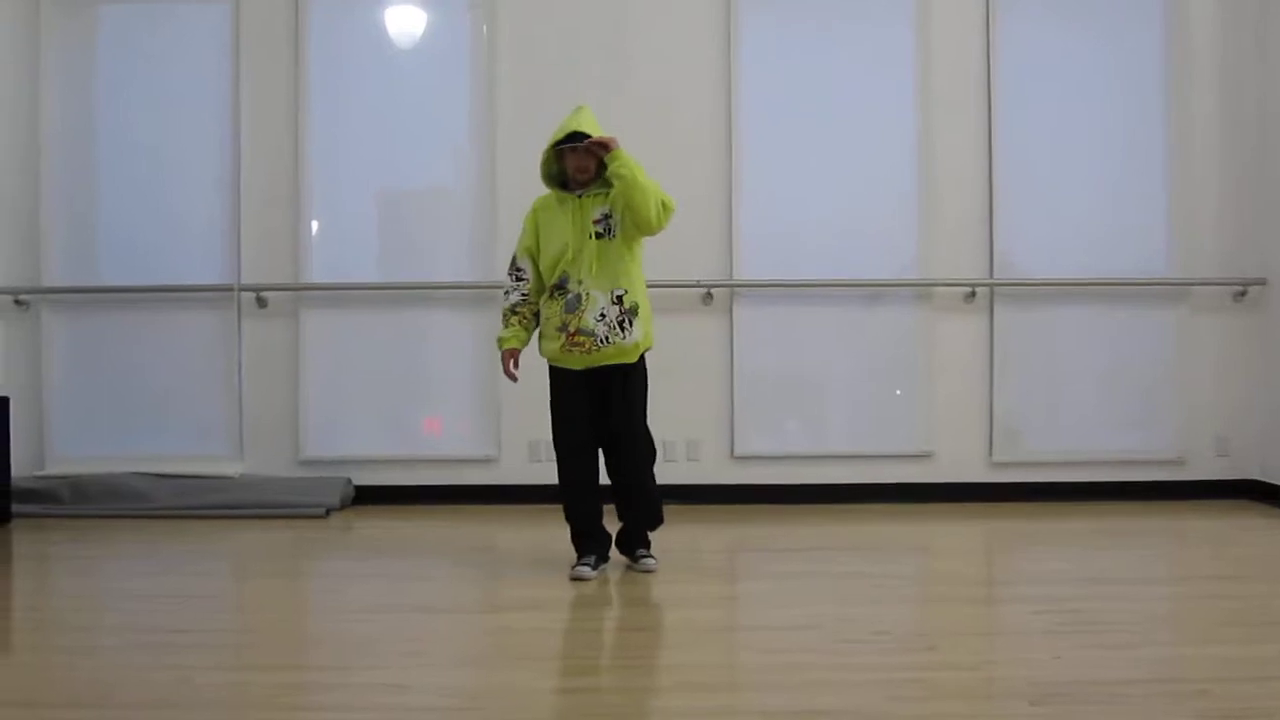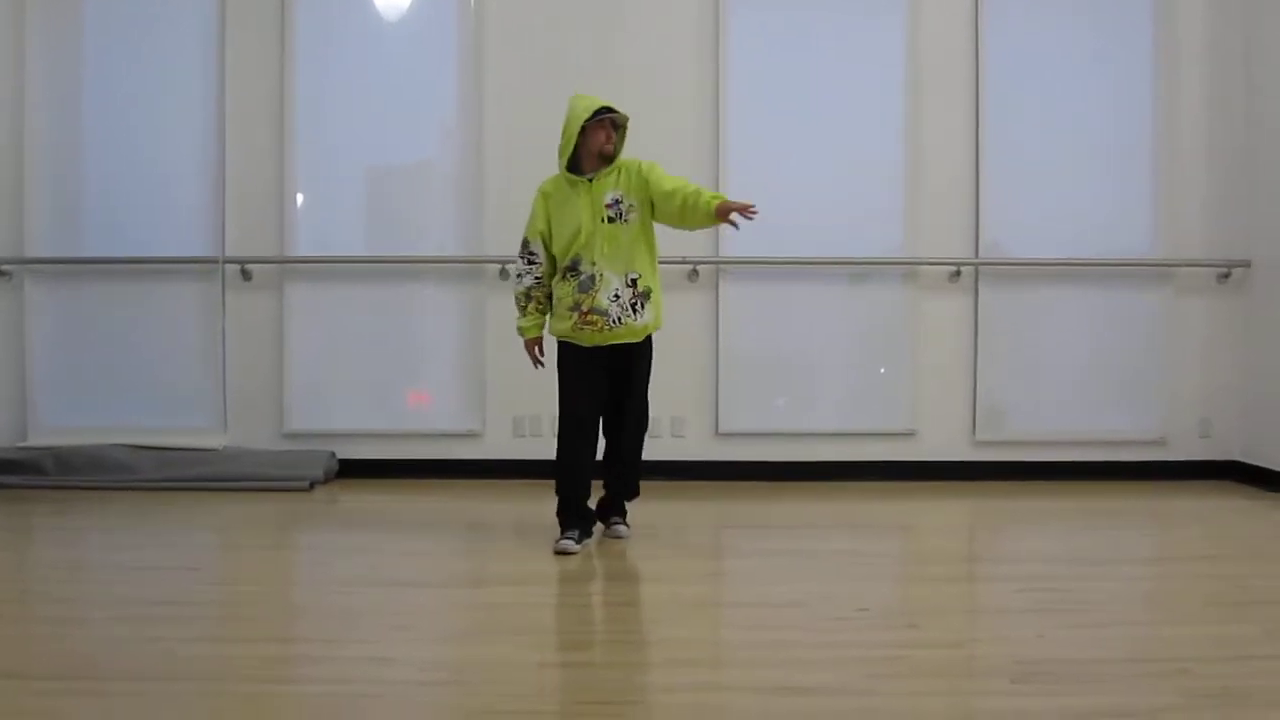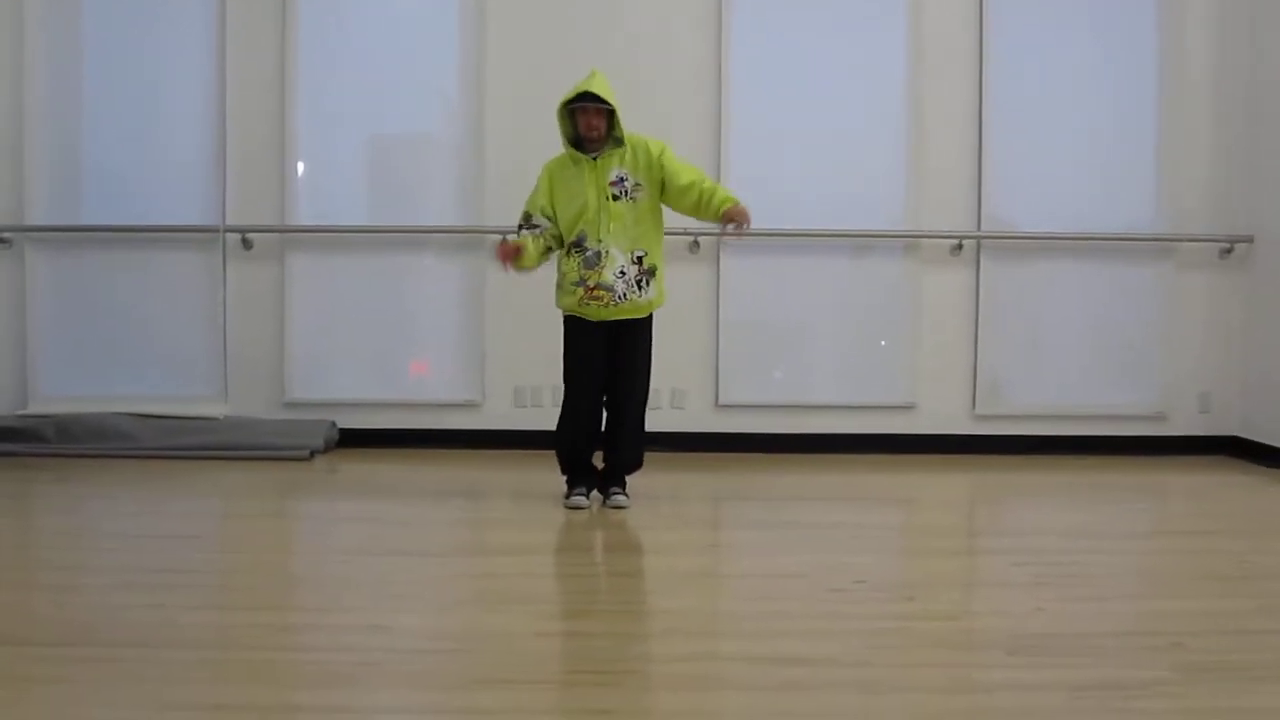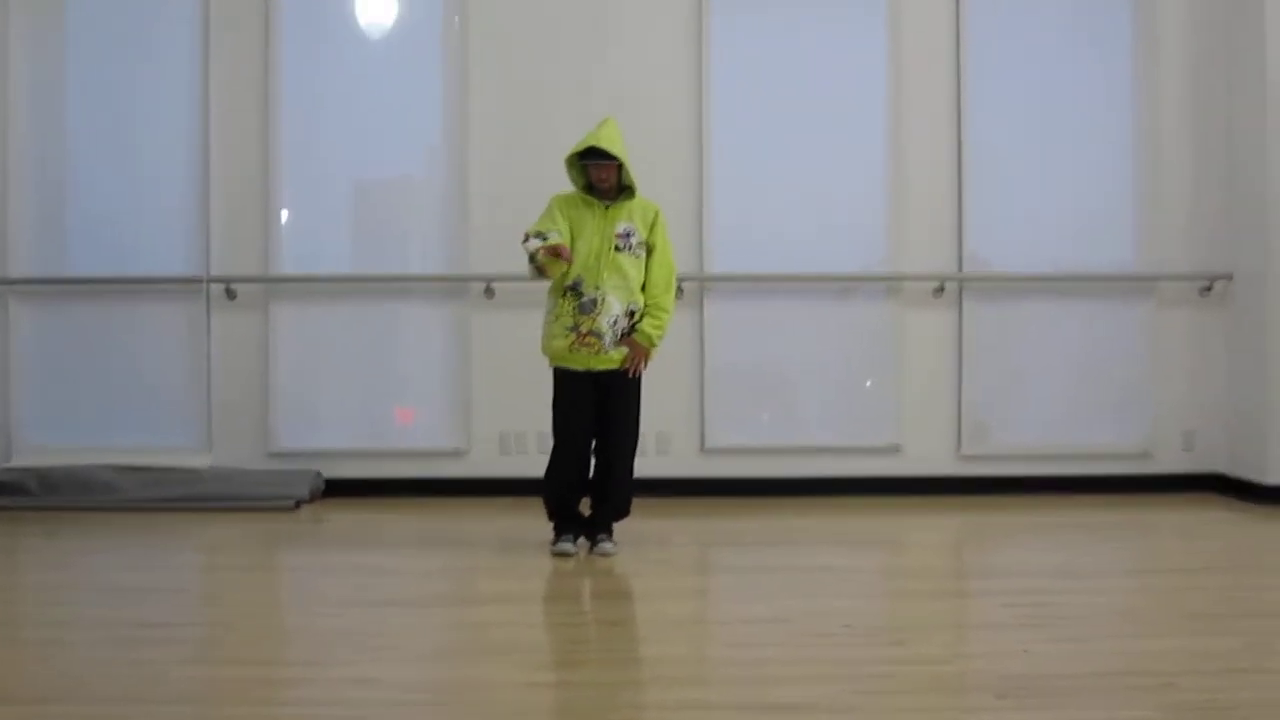
dt=1s
person 1, frame 1
left shoulder: (623, 196)
right shoulder: (543, 210)
left elbow: (656, 215)
right elbow: (523, 279)
left wrist: (618, 160)
right wrist: (512, 336)
left hip: (622, 351)
right hip: (567, 356)
left knee: (631, 448)
right knee: (575, 454)
left ankle: (637, 537)
right ankle: (590, 546)
person 1, frame 2
left shoulder: (638, 175)
right shoulder: (552, 193)
left elbow: (678, 198)
right elbow: (533, 262)
left wrist: (716, 205)
right wrist: (531, 324)
left hip: (632, 328)
right hip: (577, 332)
left knee: (628, 424)
right knee: (576, 428)
left ankle: (615, 506)
right ankle: (574, 519)
person 1, frame 3
left shoulder: (645, 154)
right shoulder: (556, 170)
left elbow: (688, 184)
right elbow: (539, 230)
left wrist: (722, 204)
right wrist: (519, 251)
left hip: (634, 303)
right hip: (581, 305)
left knee: (629, 396)
right knee: (582, 395)
left ankle: (615, 476)
right ankle: (578, 476)
person 1, frame 4
left shoulder: (647, 214)
right shoulder: (562, 207)
left elbow: (661, 284)
right elbow: (538, 252)
left wrist: (646, 336)
right wrist: (549, 254)
left hip: (623, 355)
right hip: (572, 352)
left knee: (618, 446)
right knee: (570, 443)
left ankle: (603, 523)
right ankle: (565, 523)
